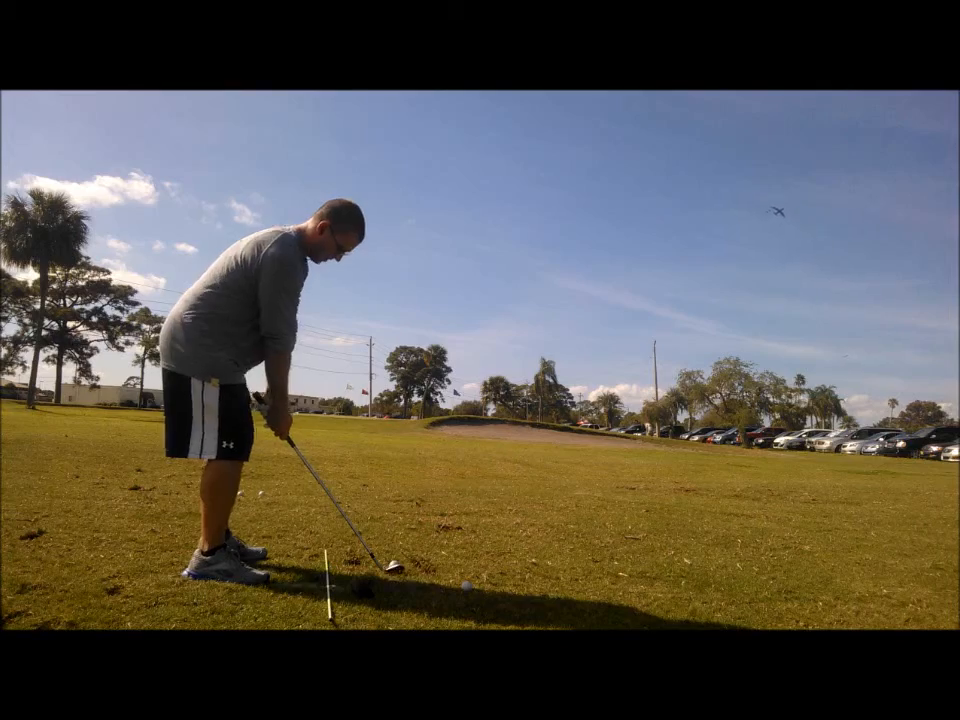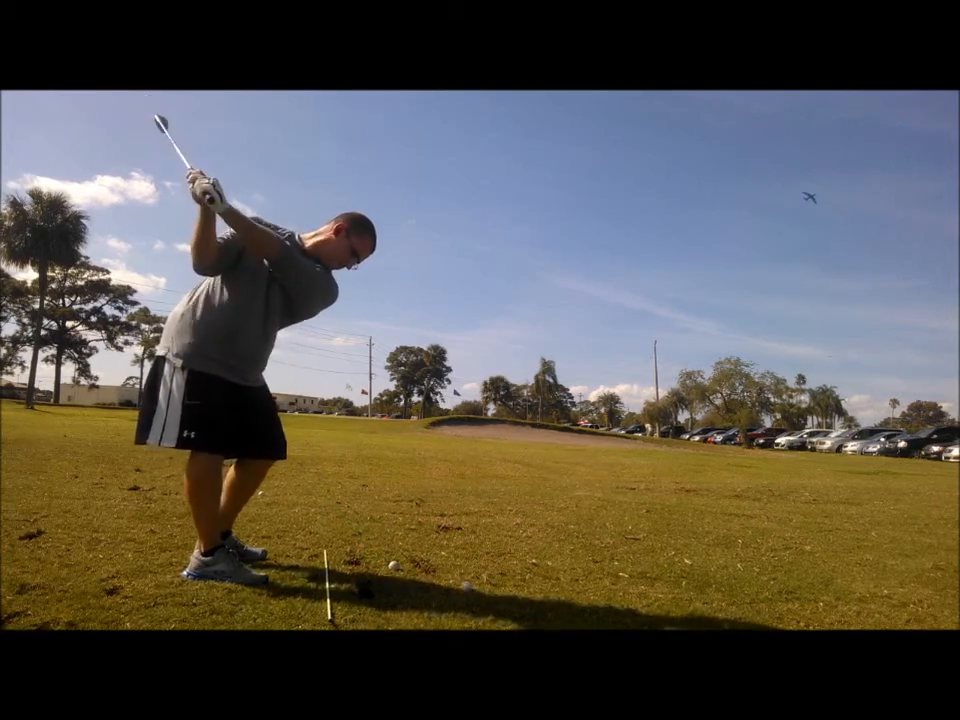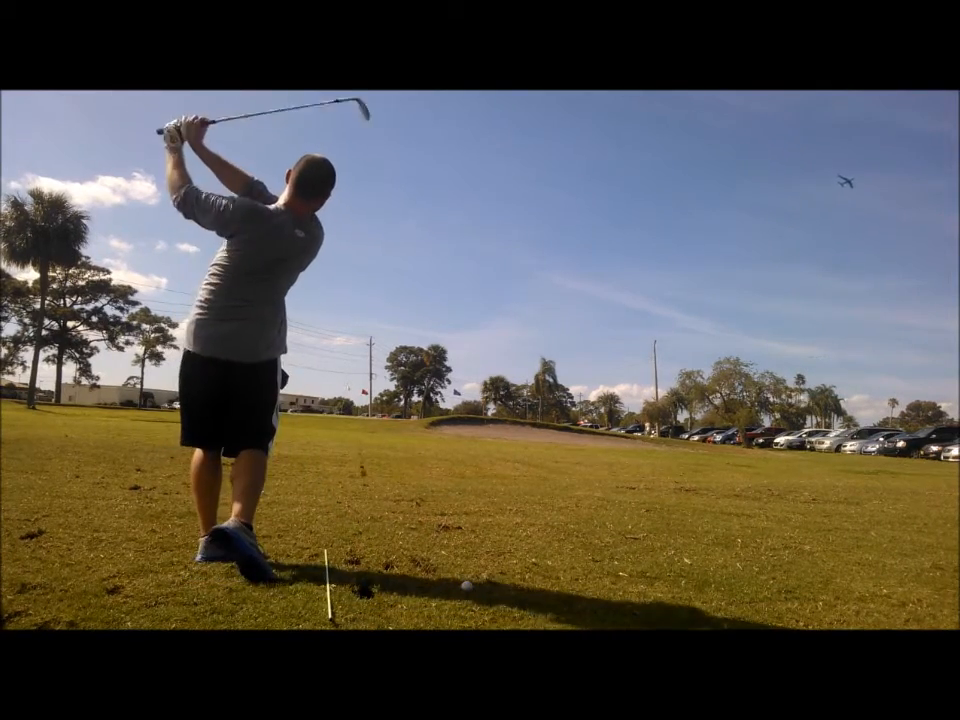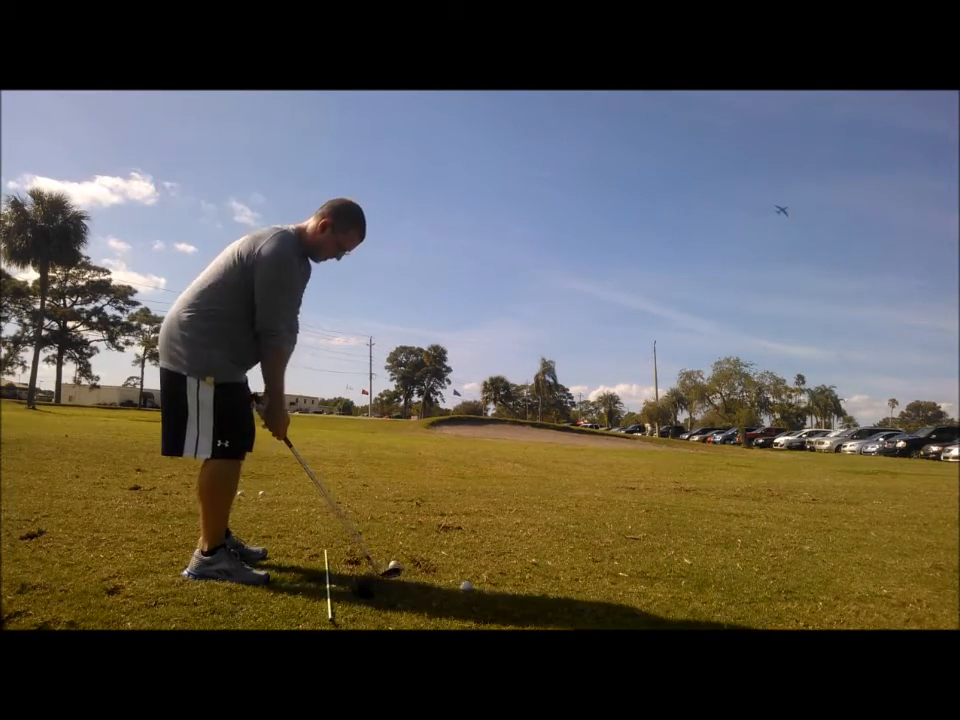
dt=1s
person 1, frame 1
left shoulder: (283, 249)
right shoulder: (283, 255)
left elbow: (282, 334)
right elbow: (277, 338)
left wrist: (273, 394)
right wrist: (279, 403)
left hip: (215, 354)
right hip: (198, 351)
left knee: (233, 450)
right knee: (226, 452)
left ankle: (219, 538)
right ankle: (209, 555)
person 1, frame 2
left shoulder: (322, 286)
right shoulder: (258, 227)
left elbow: (277, 254)
right elbow: (206, 263)
left wrist: (222, 207)
right wrist: (206, 209)
left hip: (243, 373)
right hip: (192, 351)
left knee: (263, 453)
right knee: (208, 449)
left ankle: (221, 536)
right ankle: (207, 554)
person 1, frame 3
left shoulder: (250, 217)
right shoulder: (312, 236)
left elbow: (183, 196)
right elbow: (255, 189)
left wrist: (175, 147)
right wrist: (199, 147)
left hip: (204, 344)
right hip: (257, 354)
left knee: (207, 445)
right knee: (252, 445)
left ankle: (210, 537)
right ankle: (239, 524)
person 1, frame 4
left shoulder: (293, 256)
right shoulder: (279, 250)
left elbow: (285, 334)
right elbow: (272, 335)
left wrist: (271, 396)
right wrist: (276, 401)
left hip: (219, 357)
right hip: (195, 352)
left knee: (231, 449)
right knee: (222, 451)
left ankle: (219, 538)
right ankle: (209, 554)
